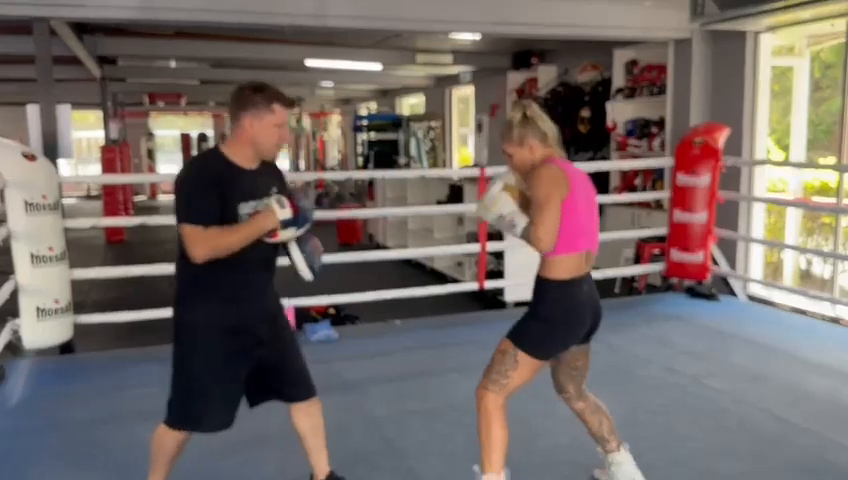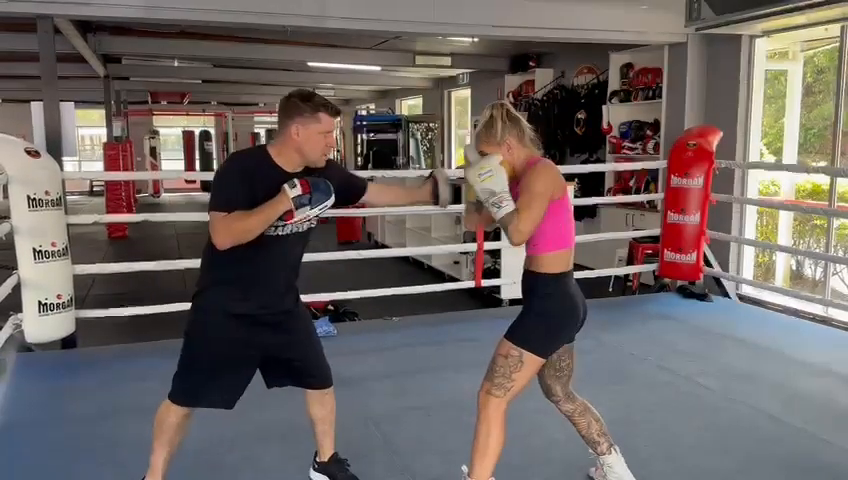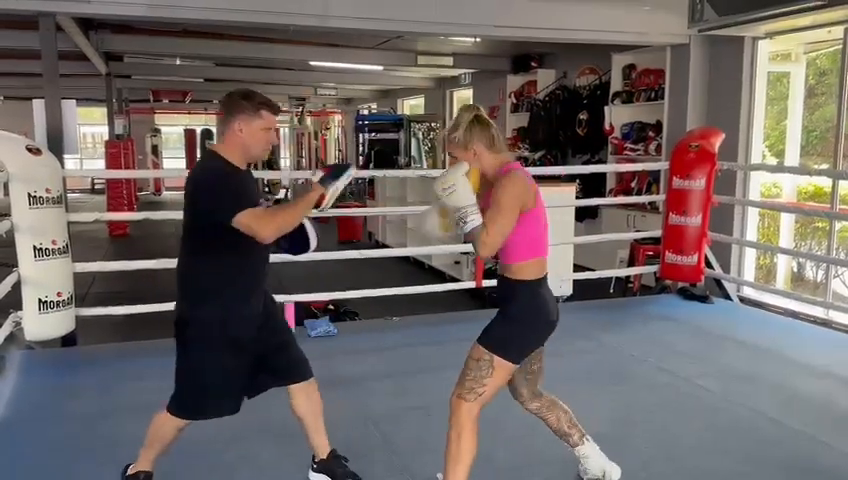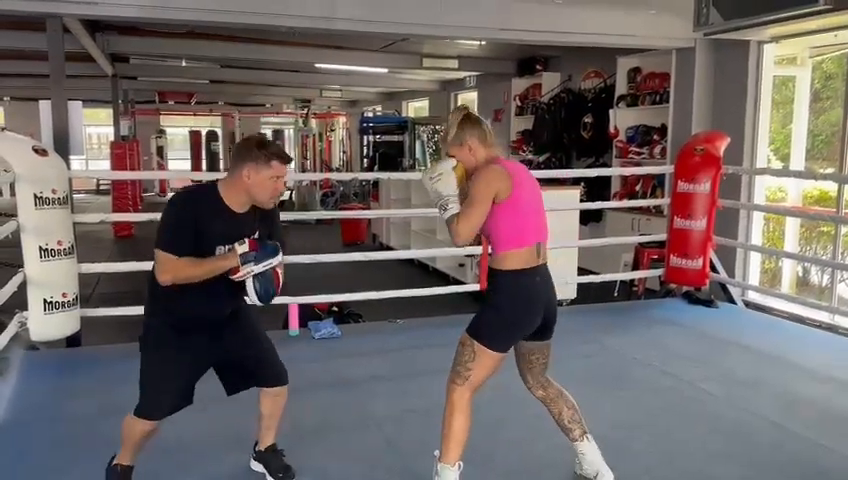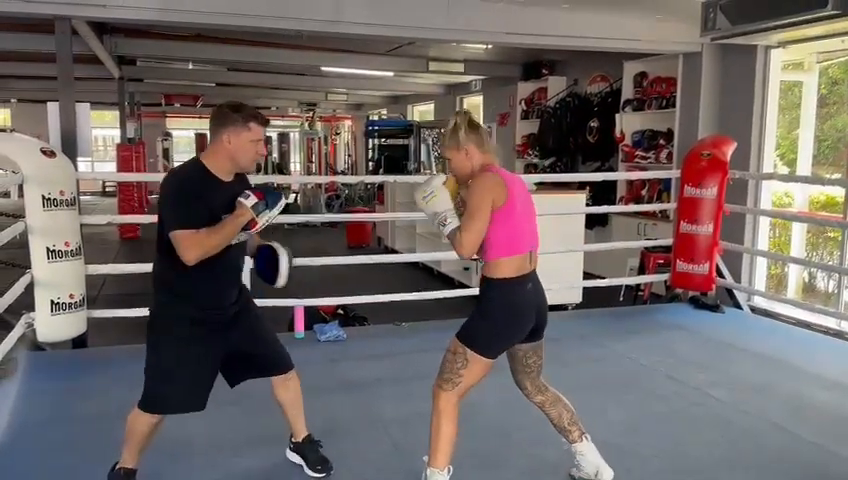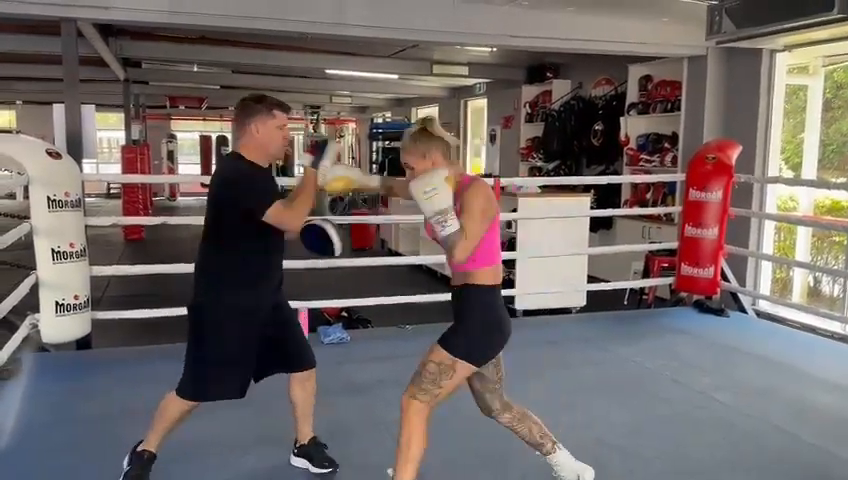
dt=0.7s
person 1, frame 1
left shoulder: (270, 173)
right shoulder: (201, 173)
left elbow: (279, 228)
right elbow: (200, 248)
left wrist: (293, 233)
right wrist: (265, 221)
left hip: (261, 312)
right hip: (209, 319)
left knee: (303, 392)
right knee: (186, 416)
person 1, frame 2
left shoulder: (324, 172)
right shoulder: (242, 167)
left elbow: (377, 194)
right elbow: (223, 236)
left wrist: (432, 189)
right wrist: (283, 201)
left hip: (280, 306)
right hip: (225, 308)
left knee: (320, 383)
right knee: (186, 397)
person 1, frame 3
left shoulder: (238, 172)
right shoulder: (211, 176)
right elbow: (264, 229)
left wrist: (293, 221)
right wrist: (317, 192)
left hip: (252, 304)
right hip: (211, 314)
left knee: (300, 376)
right knee: (188, 405)
person 1, frame 4
left shoulder: (265, 212)
right shoulder: (188, 206)
left elbow: (271, 263)
right elbow: (166, 272)
right wrist: (231, 261)
left hip: (229, 316)
right hip: (174, 324)
left knee: (276, 381)
right knee: (151, 412)
left ankle: (265, 451)
person 1, frame 5
left shoulder: (239, 180)
right shoulder: (183, 183)
right elbow: (191, 251)
left wrist: (261, 247)
right wrist: (243, 214)
left hip: (233, 303)
right hip: (182, 314)
left knee: (282, 368)
right knee: (157, 403)
left ankle: (301, 442)
person 1, frame 6
left shoulder: (257, 170)
right shoulder: (236, 174)
right elbow: (289, 221)
left wrist: (310, 225)
right wrist: (313, 175)
left hip: (264, 296)
right hip: (224, 304)
left knee: (303, 366)
right knee: (196, 390)
left ankle: (304, 445)
person 2, frame 1
left shoulder: (546, 173)
right shoulder: (578, 175)
left elbow: (544, 242)
left wrist: (509, 220)
right wrist: (521, 201)
left hip: (556, 304)
right hip: (584, 300)
left knee: (490, 395)
right knee: (573, 392)
person 2, frame 2
left shoulder: (541, 172)
right shoulder: (519, 177)
left elbow: (517, 234)
right elbow: (474, 223)
left wrist: (494, 192)
right wrist: (476, 179)
left hip: (548, 301)
right hip: (564, 299)
left knee: (492, 398)
right knee: (561, 395)
person 2, frame 3
left shoulder: (510, 184)
right shoulder: (503, 178)
left elbow: (485, 249)
left wrist: (460, 203)
left hip: (525, 307)
right hip: (533, 304)
left knee: (463, 404)
right knee: (529, 396)
person 2, frame 4
left shoulder: (488, 175)
right shoulder: (521, 173)
left elbow: (462, 235)
left wrist: (446, 195)
right wrist: (460, 194)
left hip: (510, 295)
right hip: (542, 290)
left knee: (459, 390)
right knee: (538, 382)
person 2, frame 5
left shoulder: (484, 182)
right shoulder: (513, 182)
left elbow: (466, 248)
left wrist: (441, 211)
right wrist: (459, 203)
left hip: (501, 302)
right hip: (530, 297)
left knee: (446, 394)
right knee: (534, 386)
person 2, frame 6
left shoulder: (478, 192)
right shoulder: (445, 188)
left elbow: (460, 252)
right elbow: (392, 186)
left wrist: (438, 210)
right wrist: (353, 177)
left hip: (480, 314)
right hip: (481, 313)
left knee: (415, 404)
right knee: (496, 406)
